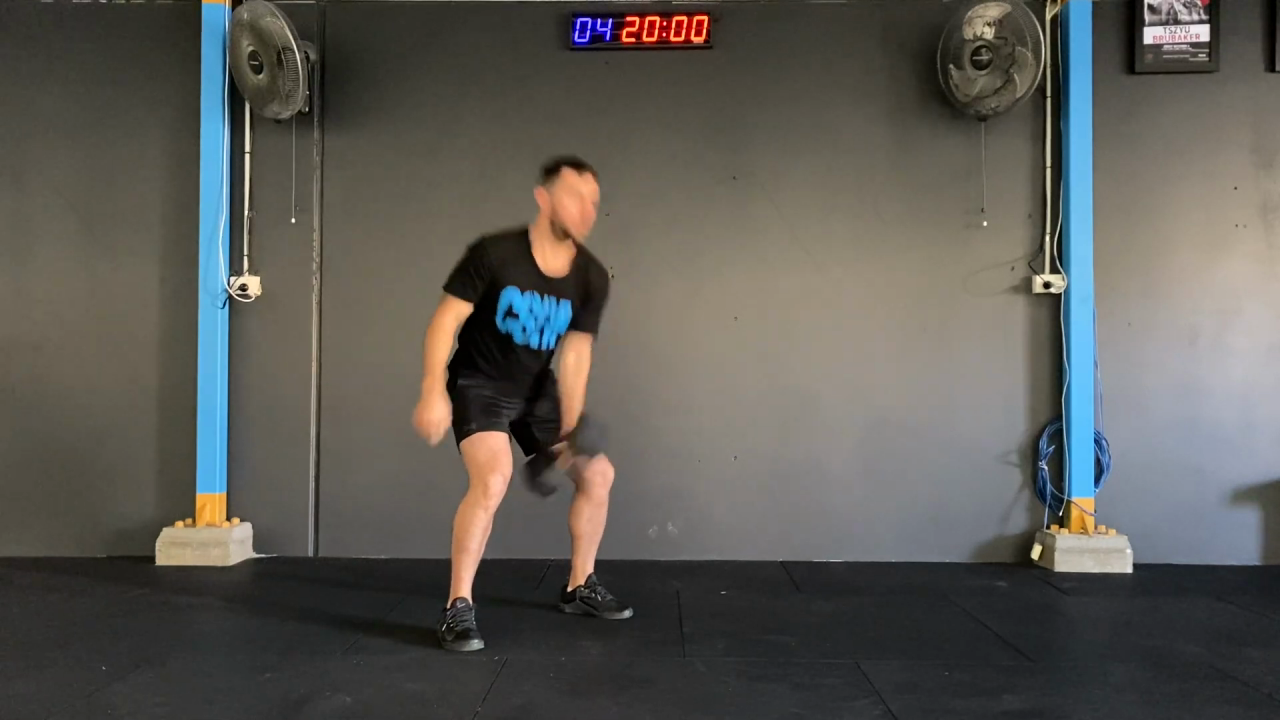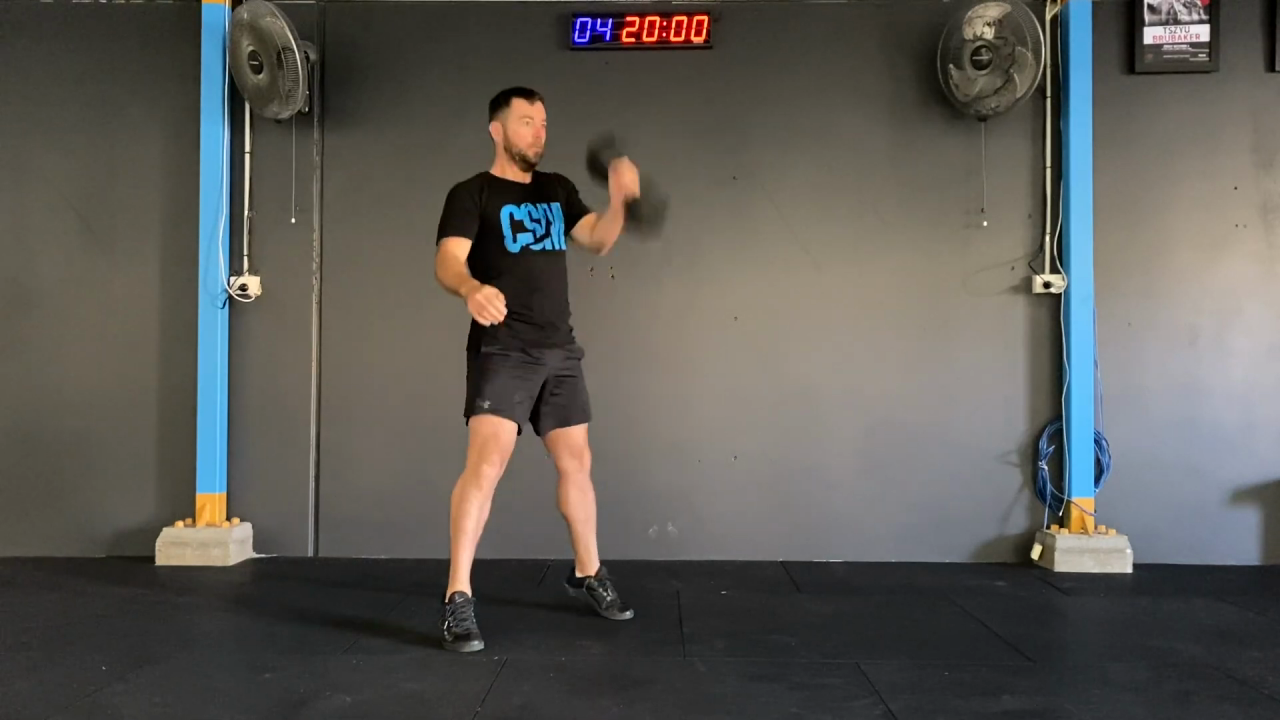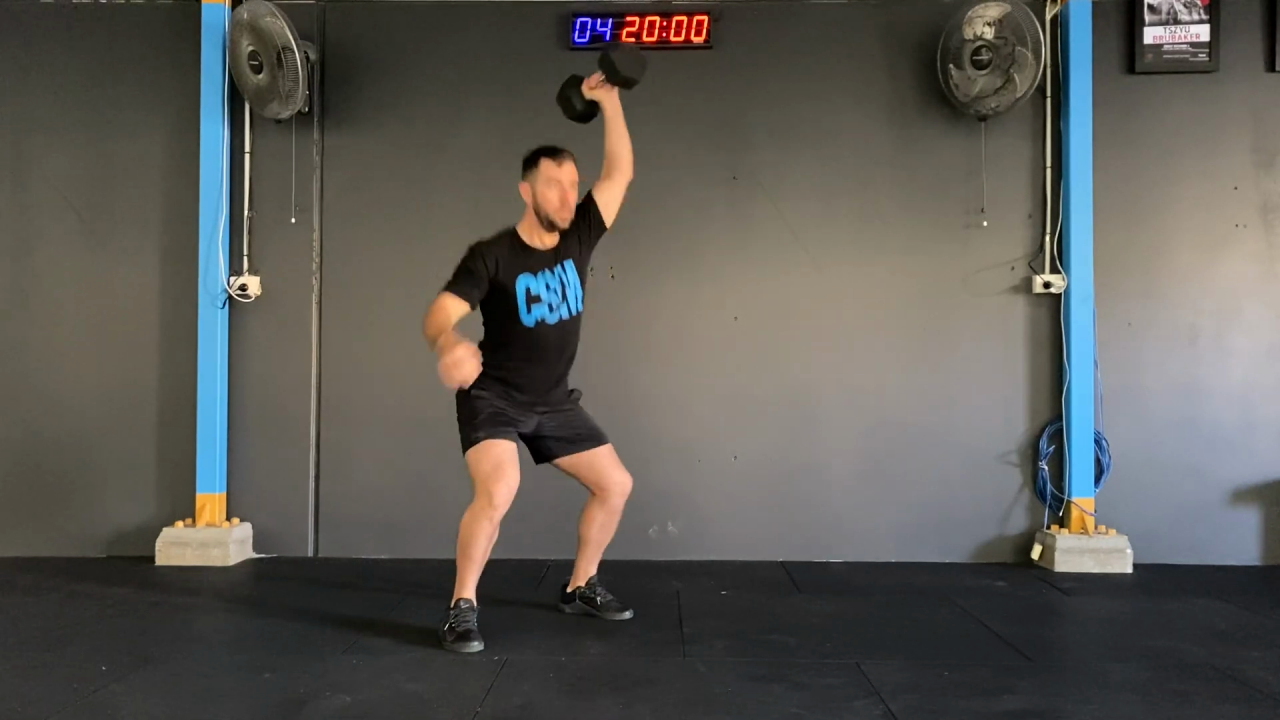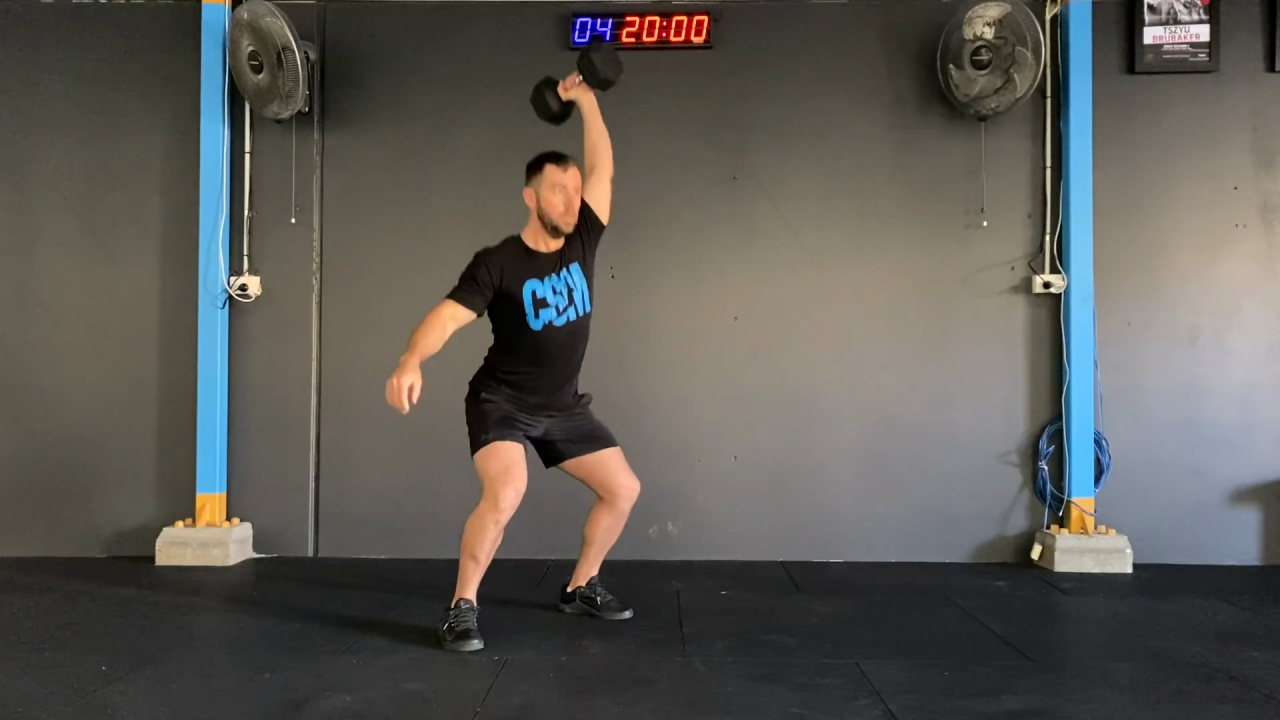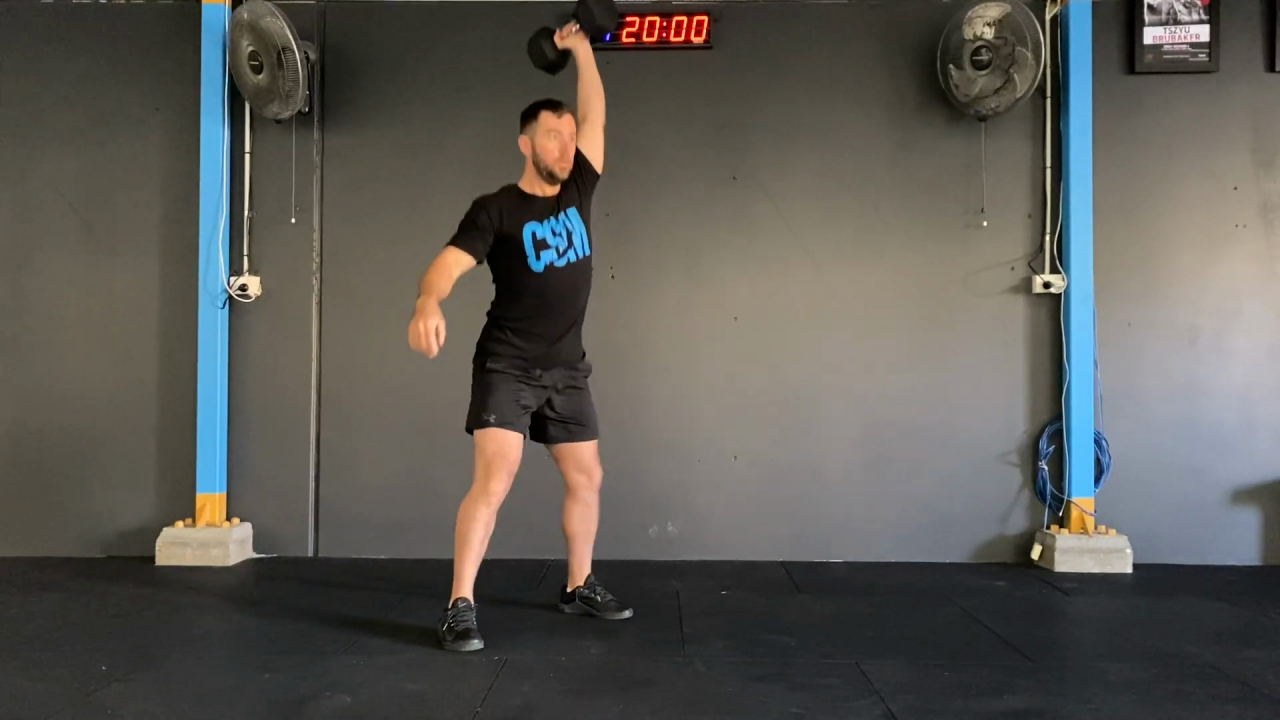
dt=0.3s
person 1, frame 1
left shoulder: (592, 278)
right shoulder: (494, 253)
left elbow: (575, 352)
right elbow: (447, 319)
left wrist: (570, 429)
right wrist: (432, 391)
left hip: (537, 388)
right hip: (478, 385)
left knee: (596, 475)
right knee: (491, 481)
left ankle: (581, 586)
right ankle: (458, 607)
person 1, frame 2
left shoulder: (557, 188)
right shoulder: (472, 194)
left elbow: (597, 239)
right elbow: (448, 262)
left wrist: (619, 198)
right wrist: (474, 289)
left hip: (559, 350)
right hip: (502, 350)
left knee: (575, 463)
right knee: (486, 464)
left ankle: (589, 575)
right ankle: (457, 599)
person 1, frame 3
left shoulder: (578, 241)
right shoulder: (492, 256)
left elbow: (621, 174)
right elbow: (439, 313)
left wrist: (610, 103)
right wrist: (451, 345)
left hip: (553, 401)
right hip: (494, 400)
left knee: (616, 485)
right knee: (498, 493)
left ankle: (581, 587)
right ankle: (462, 606)
person 1, frame 4
left shoulder: (583, 241)
right shoulder: (498, 263)
left elbow: (603, 170)
right elbow: (445, 317)
left wrist: (586, 101)
right wrist: (410, 362)
left hip: (562, 405)
right hip: (501, 403)
left knee: (623, 489)
right knee: (505, 496)
left ankle: (581, 586)
right ankle: (462, 606)
person 1, frame 5
left shoulder: (578, 190)
right shoulder: (497, 210)
left elbow: (596, 117)
right elbow: (448, 263)
left wrist: (582, 51)
right wrist: (428, 304)
left hip: (567, 369)
right hip: (507, 367)
left knee: (584, 478)
right knee: (494, 481)
left ankle: (579, 586)
right ankle: (460, 604)
